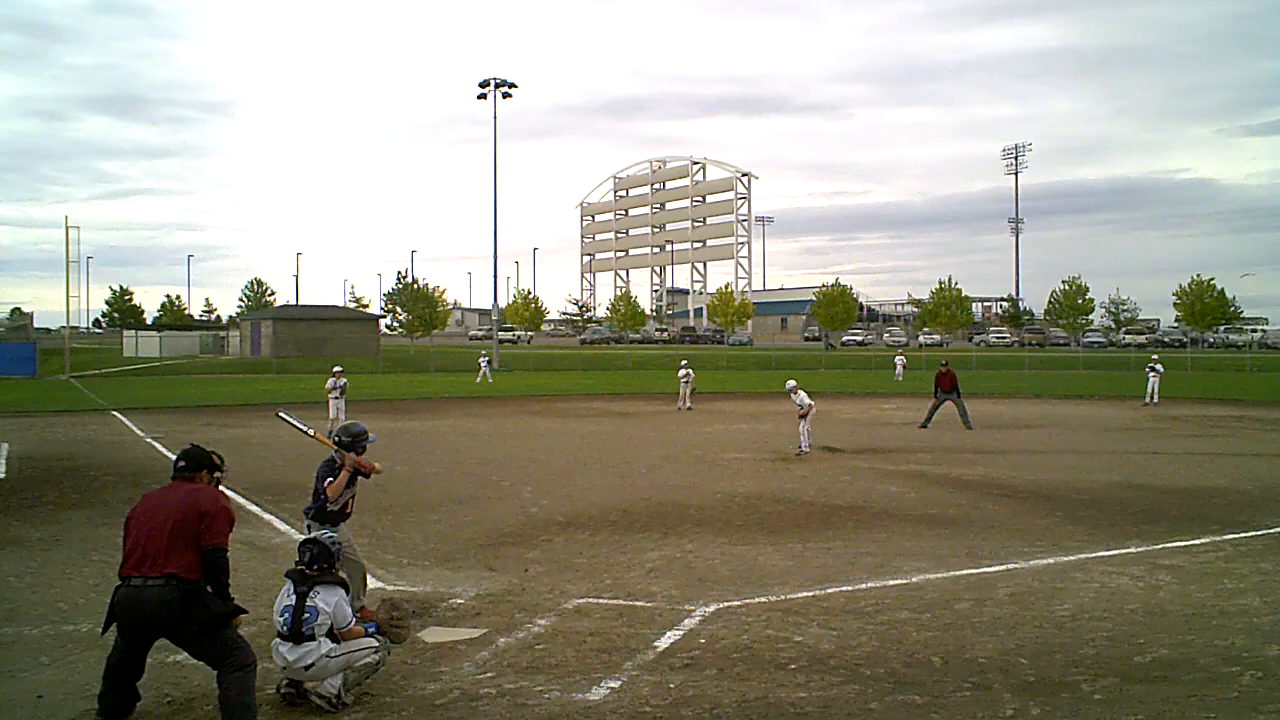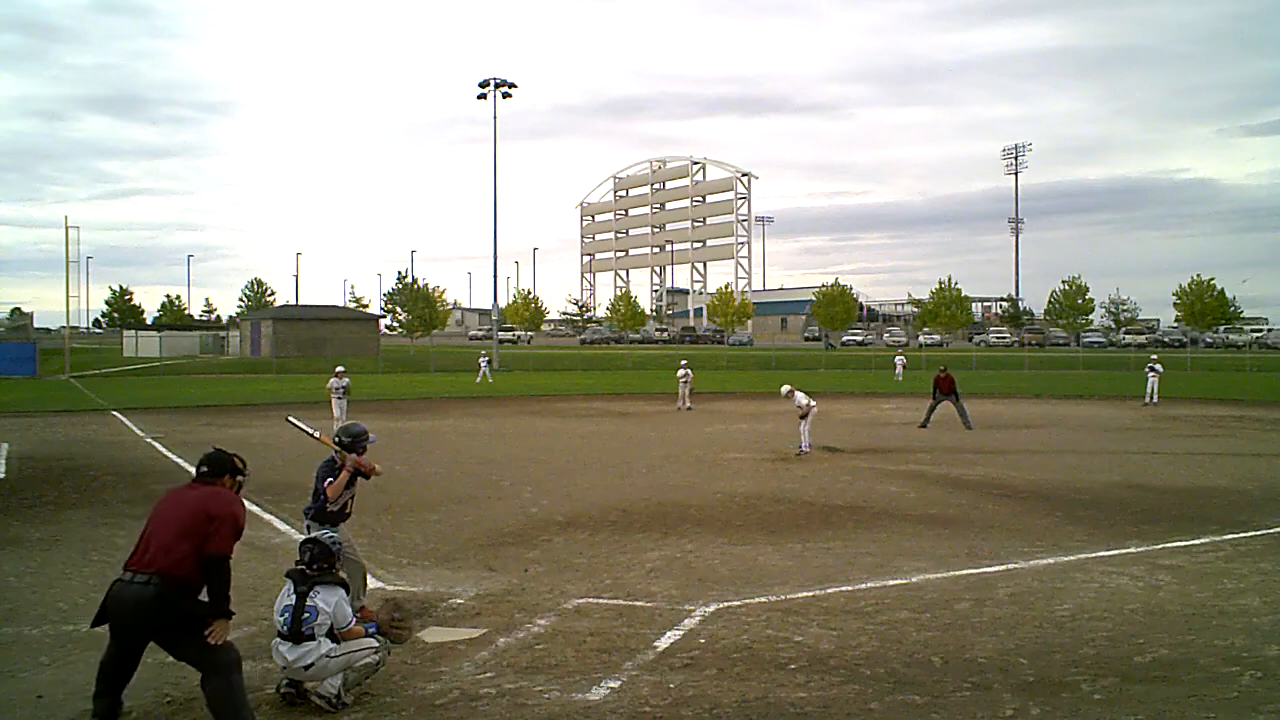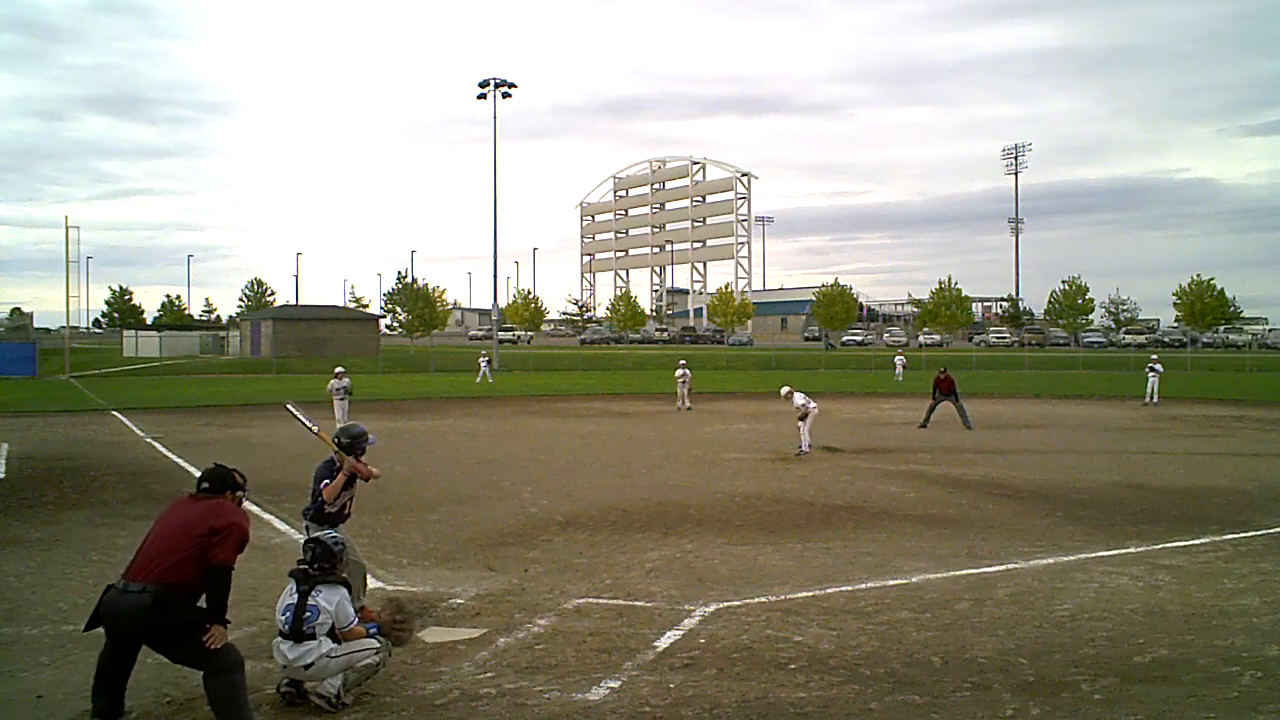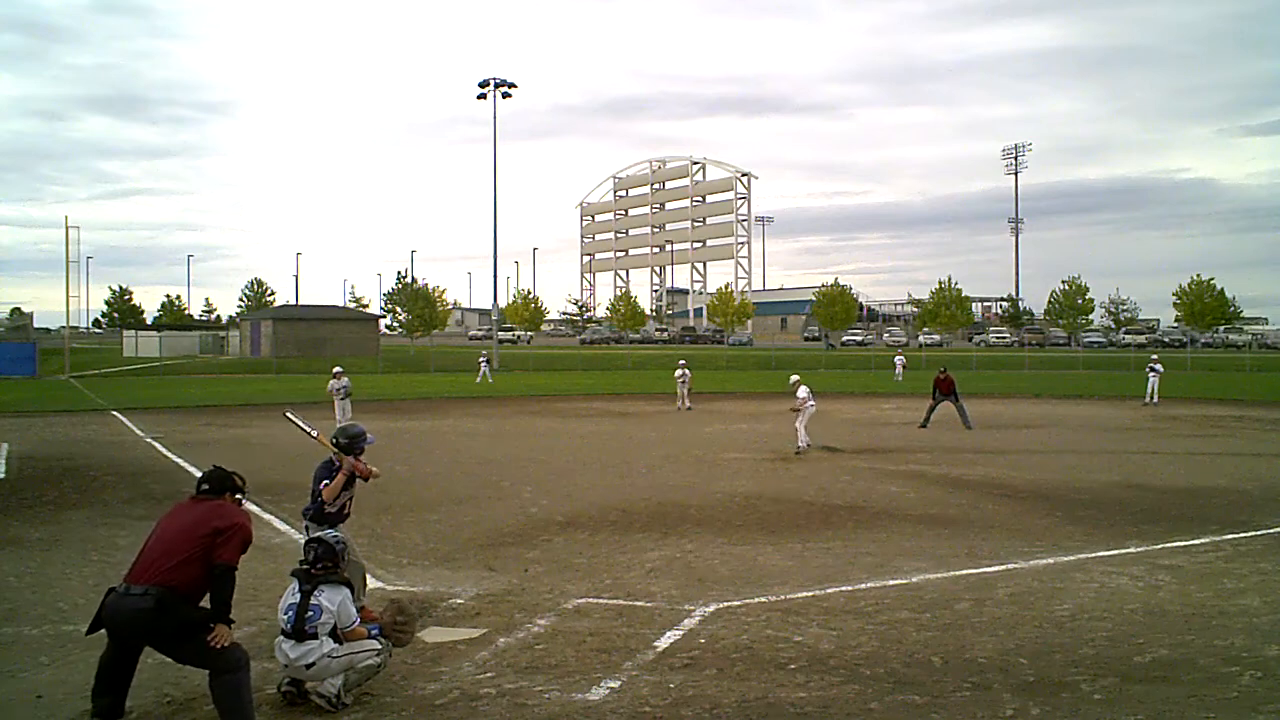
dt=0.3s
person 1, frame 1
left shoulder: (145, 500)
right shoulder: (212, 499)
left elbow: (130, 550)
right elbow: (215, 556)
right wrist: (225, 603)
left hip: (129, 599)
right hip: (175, 600)
left knee: (126, 653)
right knee: (239, 660)
person 1, frame 2
left shoulder: (172, 496)
right shoulder: (228, 502)
right elbow: (217, 562)
right wrist: (221, 613)
left hip: (122, 595)
right hip: (163, 601)
left knee: (121, 654)
right knee: (222, 662)
person 1, frame 3
left shoulder: (178, 506)
right shoulder: (232, 516)
right elbow: (220, 572)
right wrist: (218, 621)
left hip: (115, 602)
right hip: (154, 609)
left knee: (119, 648)
right knee: (225, 663)
person 1, frame 4
left shoulder: (178, 510)
right shoulder: (234, 518)
right elbow: (223, 572)
right wrist: (222, 621)
left hip: (117, 605)
right hip: (156, 611)
left knee: (120, 651)
right knee: (232, 661)
person 2, frame 1
left shoulder: (355, 462)
right shoulder: (327, 467)
left elbow: (379, 470)
right elbow: (332, 494)
left wrist: (369, 466)
right wrist: (347, 468)
left hip: (337, 525)
right hip: (318, 526)
left knee: (357, 566)
left ankle: (358, 605)
person 2, frame 2
left shoulder: (354, 462)
right shoulder: (327, 468)
left elbow: (379, 471)
right elbow: (332, 494)
left wrist: (370, 467)
right wrist: (348, 469)
left hip: (337, 526)
right hip: (318, 527)
left knee: (357, 566)
left ankle: (358, 605)
person 2, frame 3
left shoulder: (353, 463)
right shoulder: (326, 469)
left elbow: (377, 474)
right elbow: (328, 496)
left wrist: (367, 472)
right wrist: (345, 471)
left hip: (337, 526)
right hip: (317, 527)
left knee: (357, 566)
left ankle: (358, 605)
person 2, frame 4
left shoulder: (353, 463)
right shoulder: (325, 469)
left elbow: (376, 473)
right elbow: (327, 496)
left wrist: (366, 470)
right wrist: (344, 471)
left hip: (336, 526)
right hip: (317, 527)
left knee: (356, 566)
left ankle: (358, 605)
person 3, frame 1
left shoulder: (290, 585)
right shoulder: (334, 592)
right elbow: (348, 634)
right wrist: (372, 628)
left hip: (284, 663)
right hip: (312, 664)
right knee: (379, 647)
left ankle: (293, 682)
right ankle: (331, 689)
person 3, frame 2
left shoulder: (291, 584)
right shoulder: (334, 593)
right elbow: (348, 634)
right wrist: (372, 629)
left hip: (284, 662)
right hip: (312, 665)
right knee: (379, 647)
left ankle: (292, 683)
right ankle: (330, 690)
person 3, frame 3
left shoulder: (294, 584)
right shoulder: (336, 591)
left elbow: (282, 621)
right elbow: (349, 634)
right wrist: (374, 629)
left hip: (285, 663)
right hip: (313, 664)
right knee: (380, 648)
left ankle: (293, 682)
right ankle: (331, 689)
person 3, frame 4
left shoulder: (296, 584)
right shoulder: (339, 591)
left elbow: (285, 621)
right elbow: (351, 635)
right wrist: (376, 630)
left hip: (286, 661)
right hip: (315, 664)
right knee: (380, 649)
left ankle: (293, 681)
right ankle: (331, 690)
